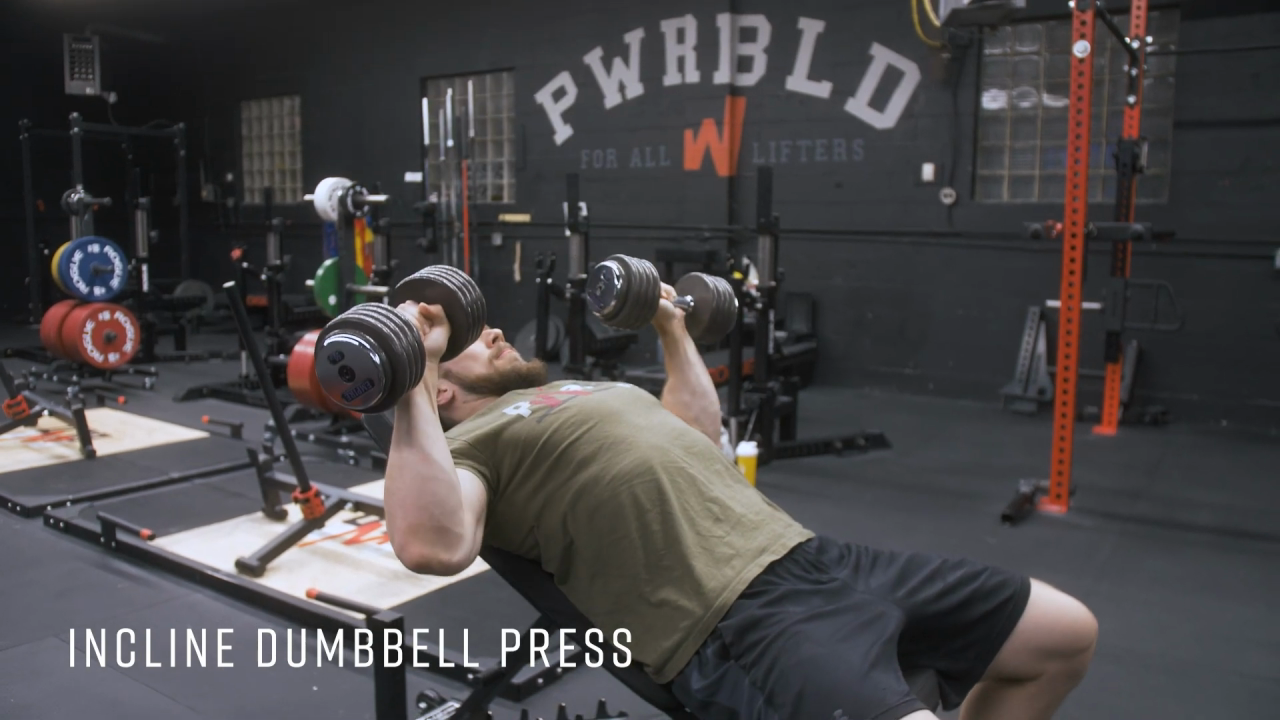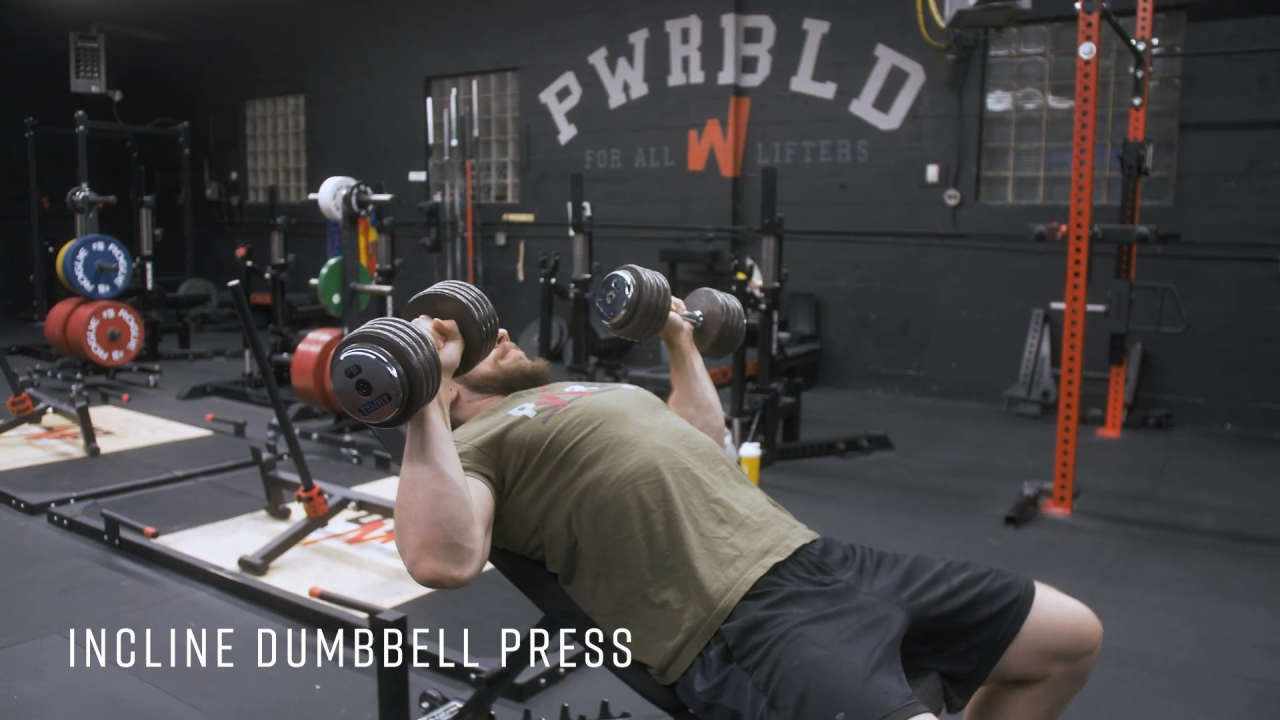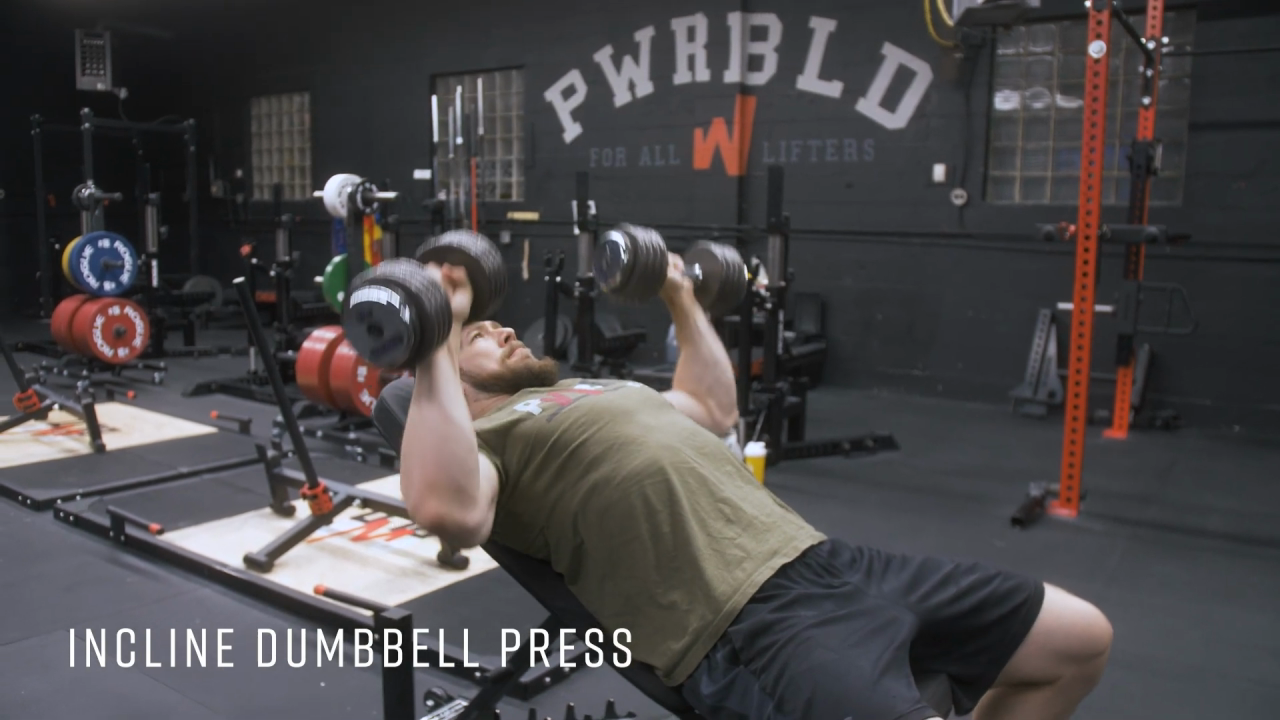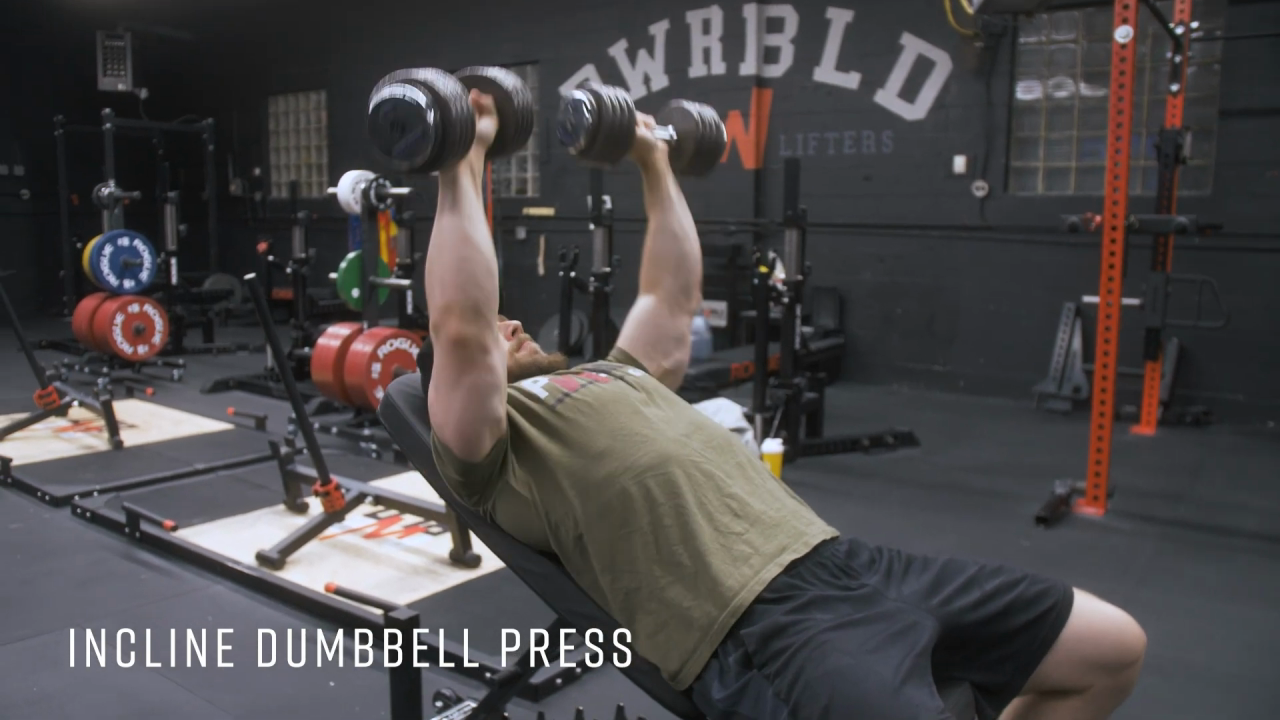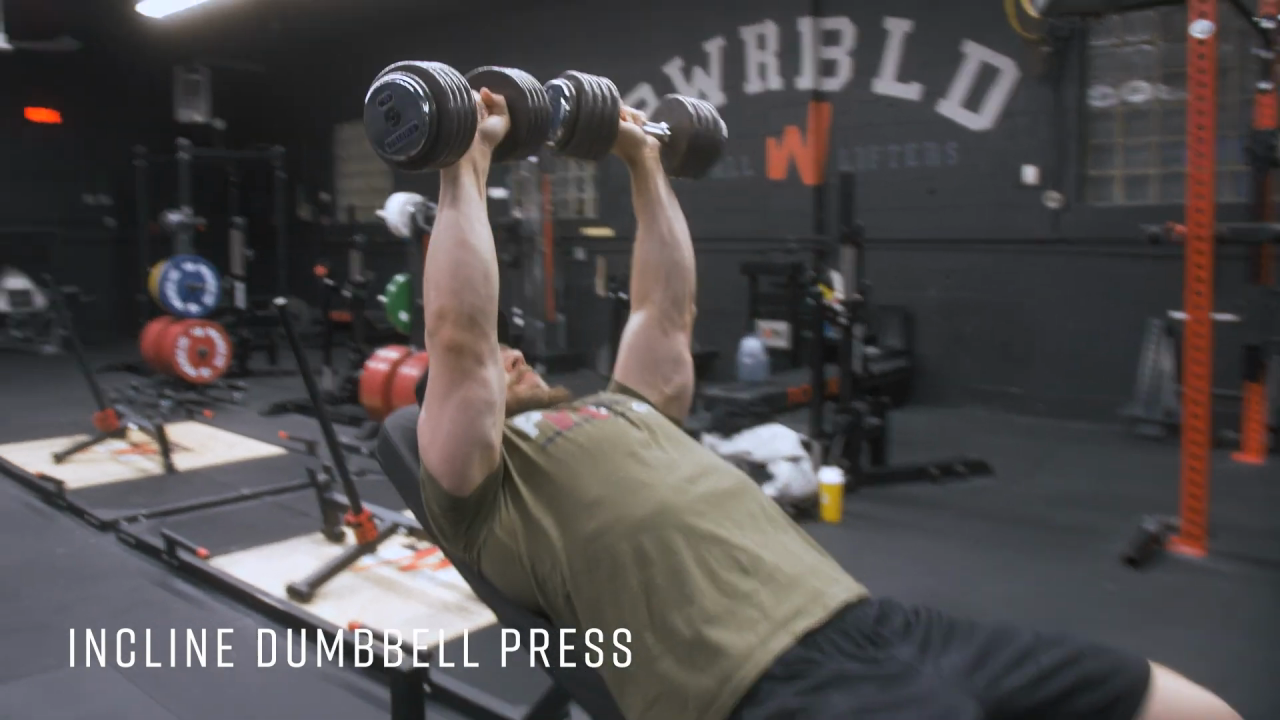
dt=0.3s
person 1, frame 1
left shoulder: (577, 398)
right shoulder: (470, 447)
right elbow: (433, 545)
left wrist: (673, 328)
right wrist: (413, 371)
left hip: (806, 559)
right hip: (735, 621)
left knee: (1066, 637)
person 1, frame 2
left shoulder: (586, 395)
right shoulder: (472, 448)
right elbow: (442, 560)
left wrist: (680, 341)
right wrist: (428, 391)
left hip: (814, 561)
right hip: (739, 623)
left knee: (1071, 638)
person 1, frame 3
left shoulder: (596, 391)
right shoulder: (484, 437)
left elbow: (716, 413)
right elbow: (449, 509)
left wrist: (683, 302)
right wrist: (436, 342)
left hip: (823, 562)
right hip: (747, 624)
left knee: (1080, 639)
person 1, frame 4
left shoulder: (616, 376)
right shoulder: (492, 445)
left elbow: (675, 296)
right elbow: (460, 330)
left wrist: (654, 166)
right wrist: (462, 167)
left hip: (835, 567)
right hip: (756, 631)
left knee: (1114, 649)
person 1, frame 5
left shoulder: (622, 413)
right shoulder: (489, 480)
left elbow: (668, 310)
right elbow: (460, 338)
left wrist: (644, 164)
right wrist: (469, 164)
left hip: (873, 628)
